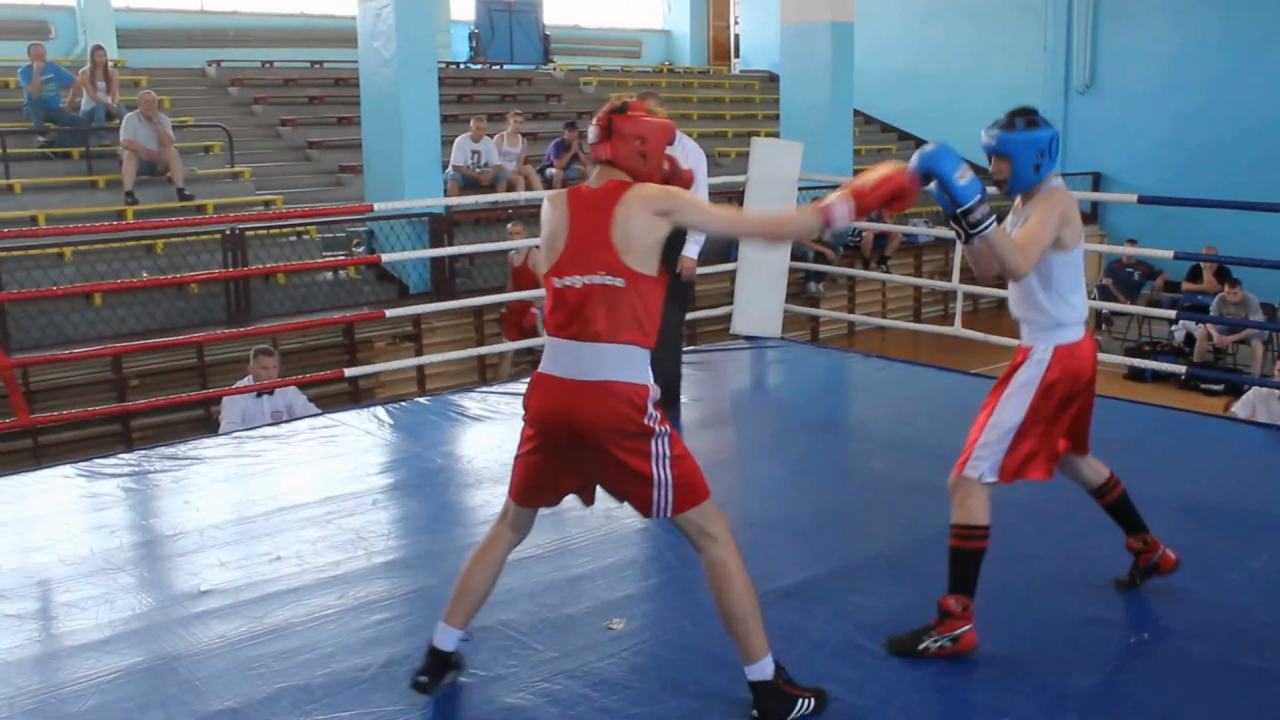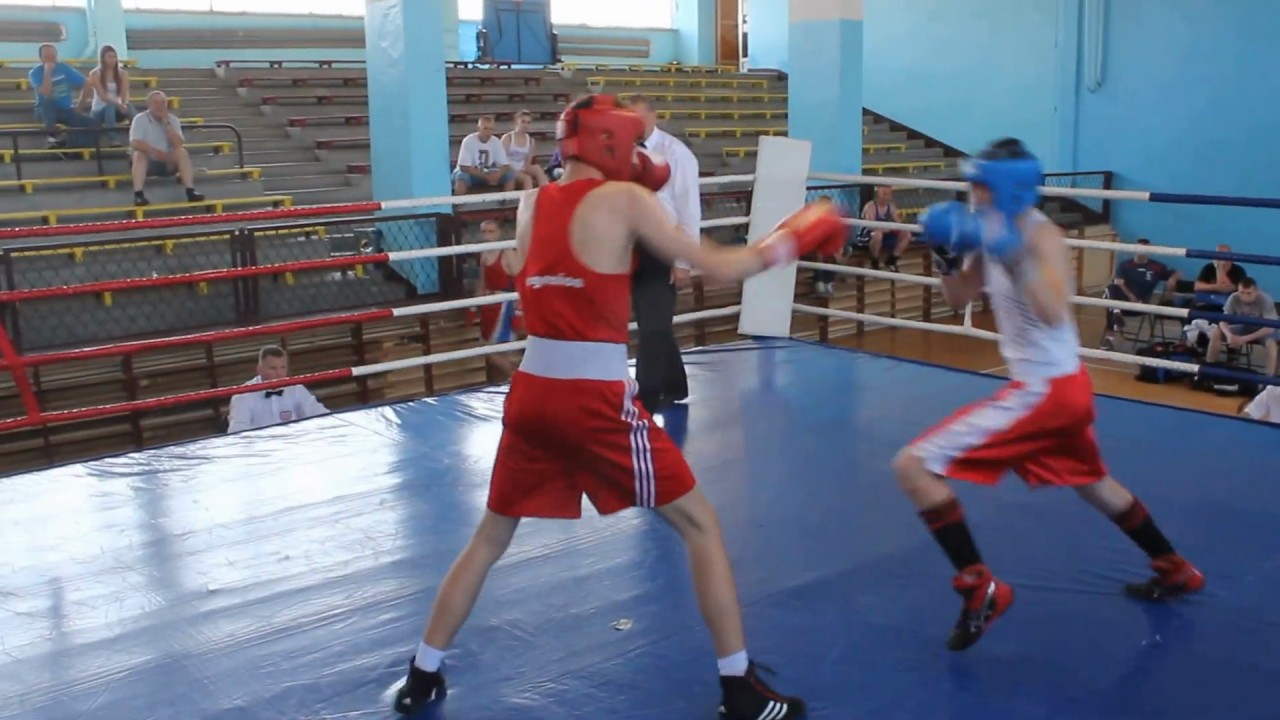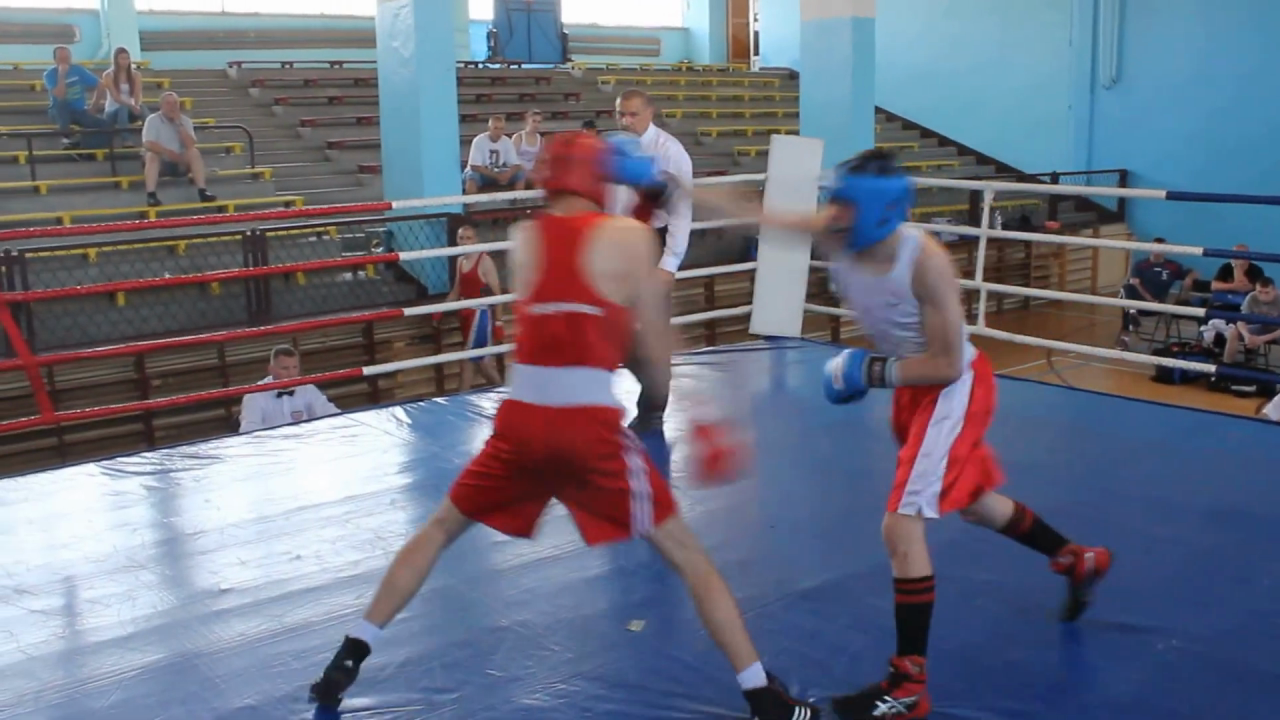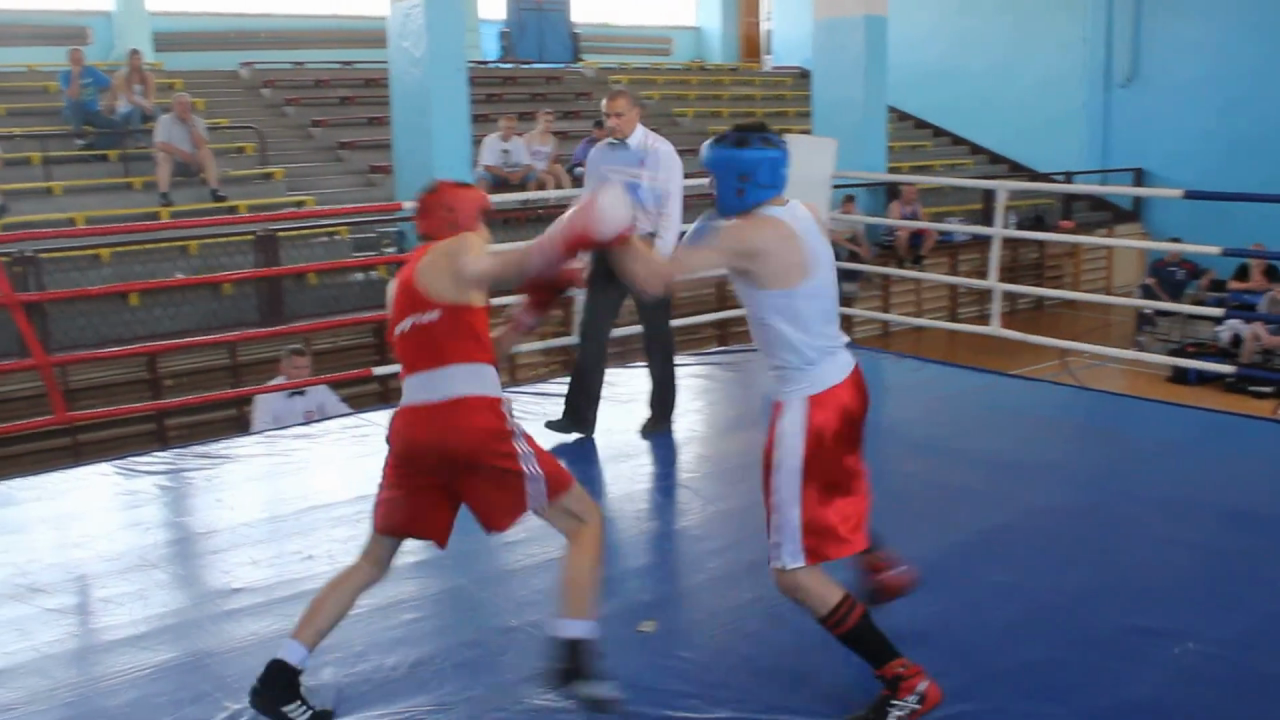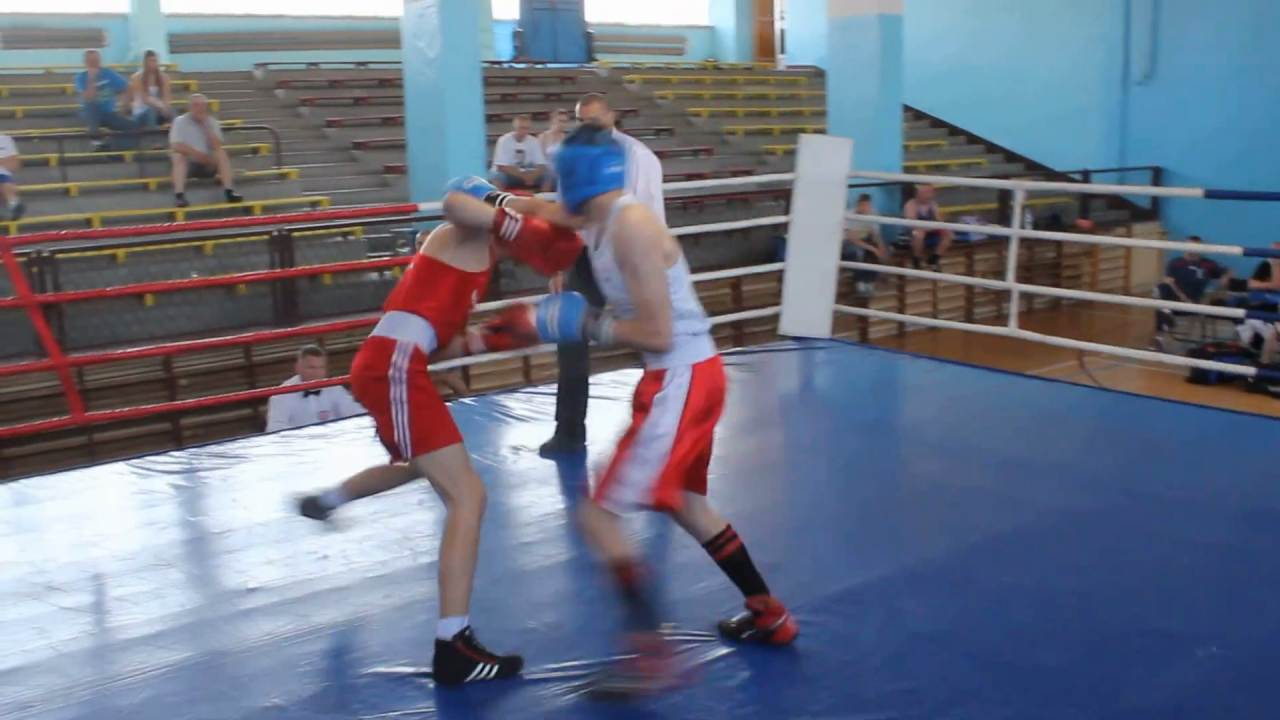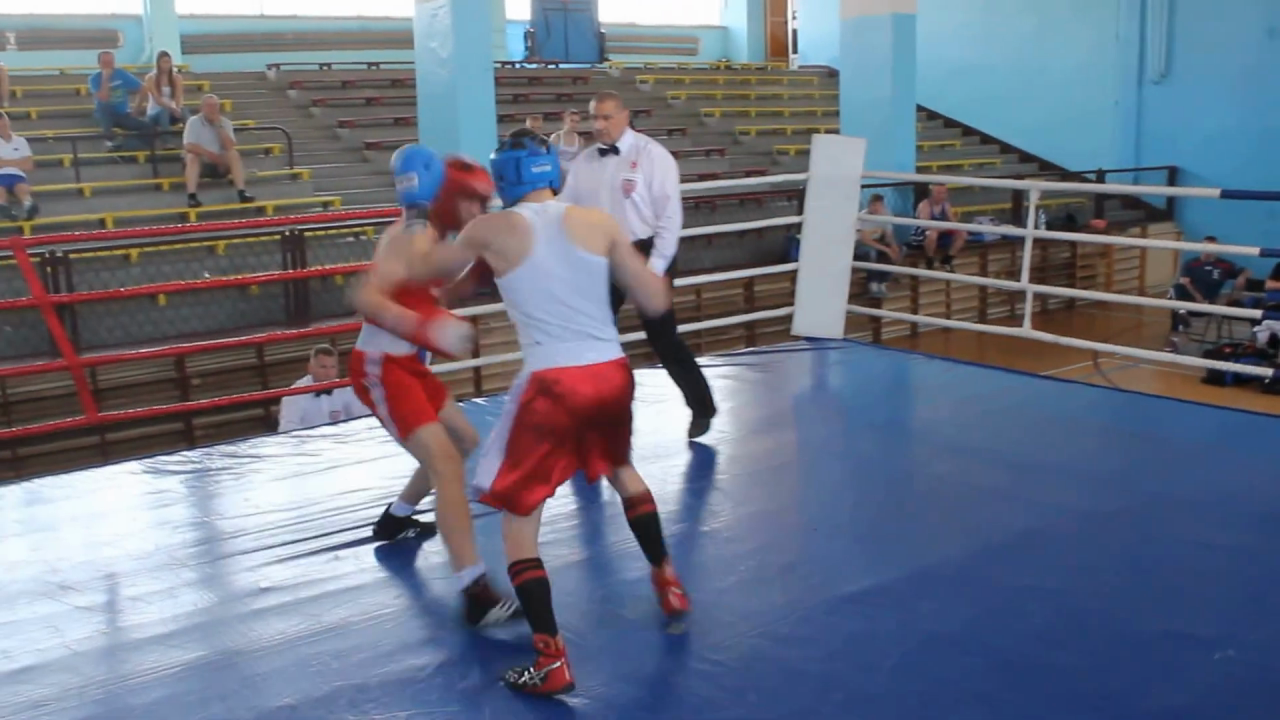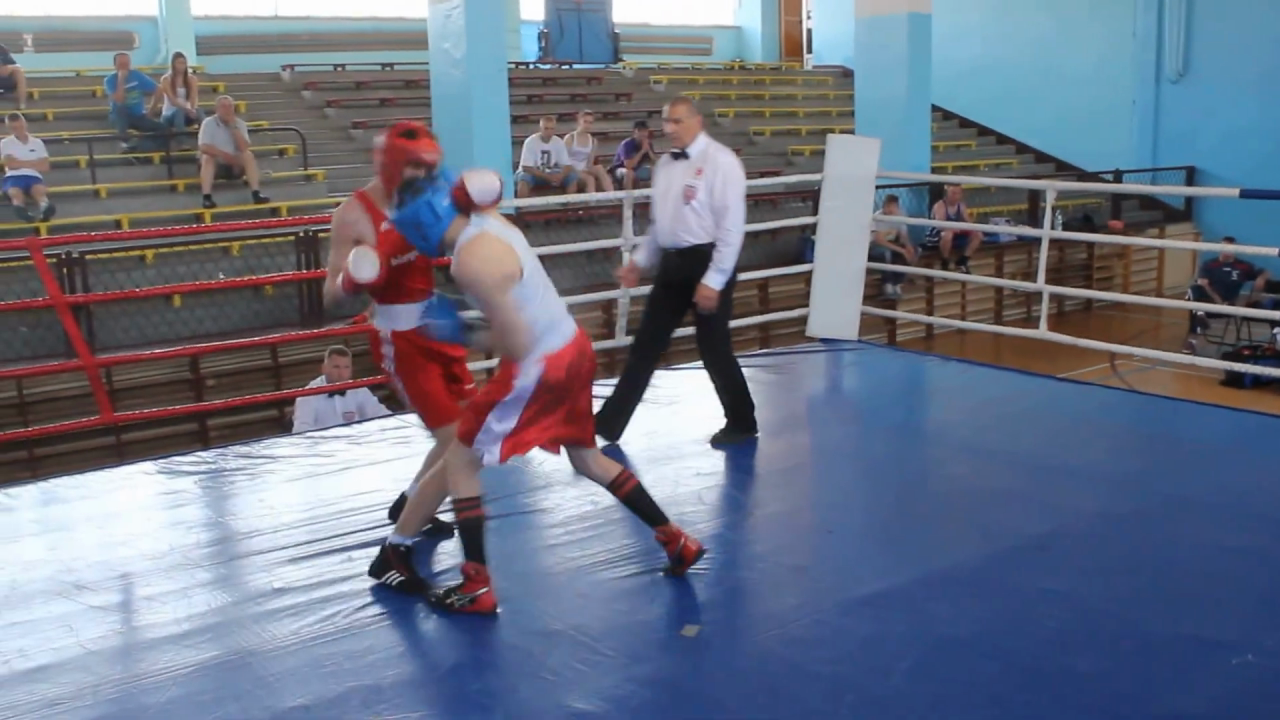
dt=0.3s
person 1, frame 1
left shoulder: (1052, 201)
right shoulder: (1030, 198)
left elbow: (1019, 265)
right elbow: (985, 269)
left wrist: (970, 202)
right wrist: (960, 213)
left hip: (1051, 357)
right hip: (1071, 351)
left knee: (970, 480)
right knee: (1074, 459)
left ankle: (956, 620)
right ankle: (1150, 550)
person 1, frame 2
left shoulder: (1037, 235)
right shoulder: (1015, 237)
left elbow: (1054, 314)
right elbow: (955, 299)
left wrist: (1005, 258)
right wrist: (955, 249)
left hip: (1046, 391)
right hip: (1065, 386)
left knee: (914, 466)
right knee: (1093, 482)
left ankle: (980, 584)
right ankle: (1173, 569)
person 1, frame 3
left shoulder: (927, 259)
right shoulder: (838, 233)
left elbow: (947, 363)
right elbow: (757, 216)
left wrist: (873, 372)
left hip: (956, 386)
right hip: (914, 388)
left knee: (901, 526)
right knee: (971, 498)
right ankle: (1077, 560)
person 1, frame 4
left shoulder: (746, 234)
right shoulder: (805, 217)
left elbow: (649, 280)
right wrist: (710, 245)
left hip: (806, 407)
right hip: (841, 384)
left knee: (794, 568)
right knee: (823, 501)
right ankle: (879, 567)
person 1, frame 5
left shoulder: (631, 228)
right shoulder: (612, 218)
left elbow: (656, 333)
left wrist: (586, 325)
left hip: (684, 378)
right hip: (685, 373)
left knee: (599, 516)
right knee: (682, 500)
left ankle: (648, 652)
right ankle: (770, 613)
person 1, frame 6
left shoulder: (490, 229)
right shoulder: (597, 222)
left elbow: (425, 271)
right elbow: (655, 302)
left hip: (551, 385)
right hip: (612, 373)
left knee: (516, 520)
right knee: (619, 469)
left ankle: (551, 659)
right ankle: (666, 583)
person 1, frame 7
left shoulder: (470, 263)
right shoulder: (488, 218)
left elbow: (519, 346)
right wrist: (470, 196)
left hip: (544, 363)
right hip: (573, 348)
left knee: (462, 461)
right knee: (585, 455)
left ankle: (477, 586)
right ankle: (674, 539)
person 2, frame 1
left shoulder: (556, 206)
right shoulder: (658, 200)
right elbow: (774, 227)
right wrist: (856, 198)
left hip: (553, 393)
right hip: (621, 401)
left knee: (509, 527)
right knee: (712, 536)
left ankle: (440, 655)
person 2, frame 2
left shoulder: (531, 205)
right shoulder: (626, 201)
right elbow: (718, 268)
right wrist: (794, 237)
left hip: (530, 394)
right hip: (600, 402)
left knee: (490, 539)
right knee: (700, 527)
person 2, frame 3
left shoulder: (524, 236)
right shoulder: (627, 235)
right elbow: (656, 346)
left hip: (521, 422)
right hip: (593, 428)
left knee: (440, 530)
right knee: (686, 556)
left ankle: (349, 658)
person 2, frame 4
left shoulder: (405, 283)
right shoulder: (459, 253)
right elbow: (496, 265)
left wrist: (534, 307)
right wrist: (576, 233)
left hip: (410, 429)
right hip: (474, 422)
left knee: (372, 562)
right knee: (585, 520)
right ankle: (574, 656)
person 2, frame 5
left shoulder: (473, 267)
right shoulder: (467, 233)
left elbow: (441, 345)
right elbow: (455, 202)
left wrist: (494, 337)
right wrist: (522, 229)
left hip: (382, 363)
right hip: (393, 366)
left knee: (414, 465)
right knee: (468, 497)
left ankle: (328, 500)
right ankle: (453, 646)
person 2, frame 6
left shoulder: (434, 233)
right shoulder: (414, 234)
right elbow: (368, 303)
right wrist: (427, 327)
left hip: (411, 363)
right hip: (380, 368)
left knee: (463, 442)
right knee: (447, 463)
left ankle: (395, 517)
right ankle: (476, 594)
person 2, frame 7
right shoulder: (352, 215)
right elbow: (331, 295)
right wrist: (353, 280)
right hip: (401, 340)
left knee: (460, 433)
right knee: (459, 441)
left ankle: (407, 506)
person 3, frame 1
left shoulder: (686, 149)
left elbow: (699, 202)
left wrist: (691, 251)
left hip: (674, 239)
left knee: (669, 322)
left ankle: (668, 399)
right ankle: (662, 394)
person 3, frame 2
left shoulder: (675, 153)
left elbow: (689, 209)
left wrist: (683, 259)
right hip: (633, 244)
left knee: (654, 325)
right knee: (652, 324)
left ankle: (644, 403)
right ankle: (673, 387)
person 3, frame 3
left shoulder: (669, 151)
left elbow: (680, 210)
right elbow: (601, 204)
left wrist: (669, 262)
left hip: (654, 243)
left ankle: (650, 409)
right ankle: (657, 387)
person 3, frame 4
left shoulder: (659, 152)
right shoulder: (598, 153)
left elbow: (670, 213)
right hip: (608, 251)
left knee: (656, 335)
right knee: (592, 332)
left ankle: (661, 413)
right ankle: (578, 415)
person 3, frame 5
left shoulder: (636, 156)
left elbow: (652, 215)
right elbow: (566, 218)
right wrist: (560, 269)
right hip: (586, 260)
right knee: (571, 344)
right ankle: (569, 431)
person 3, frame 6
left shoulder: (653, 155)
right shoulder: (583, 162)
left elbow: (670, 217)
left wrist: (656, 265)
left hip: (643, 256)
left knee: (664, 337)
left ankle: (701, 406)
person 3, frame 7
left shoulder: (721, 161)
right shoulder: (666, 164)
left elbow: (732, 227)
left wrist: (714, 281)
right wrist: (639, 260)
left hip: (705, 264)
right hip: (673, 262)
left knee: (713, 346)
right knee: (646, 344)
left ankle: (740, 421)
right ankle: (610, 422)
